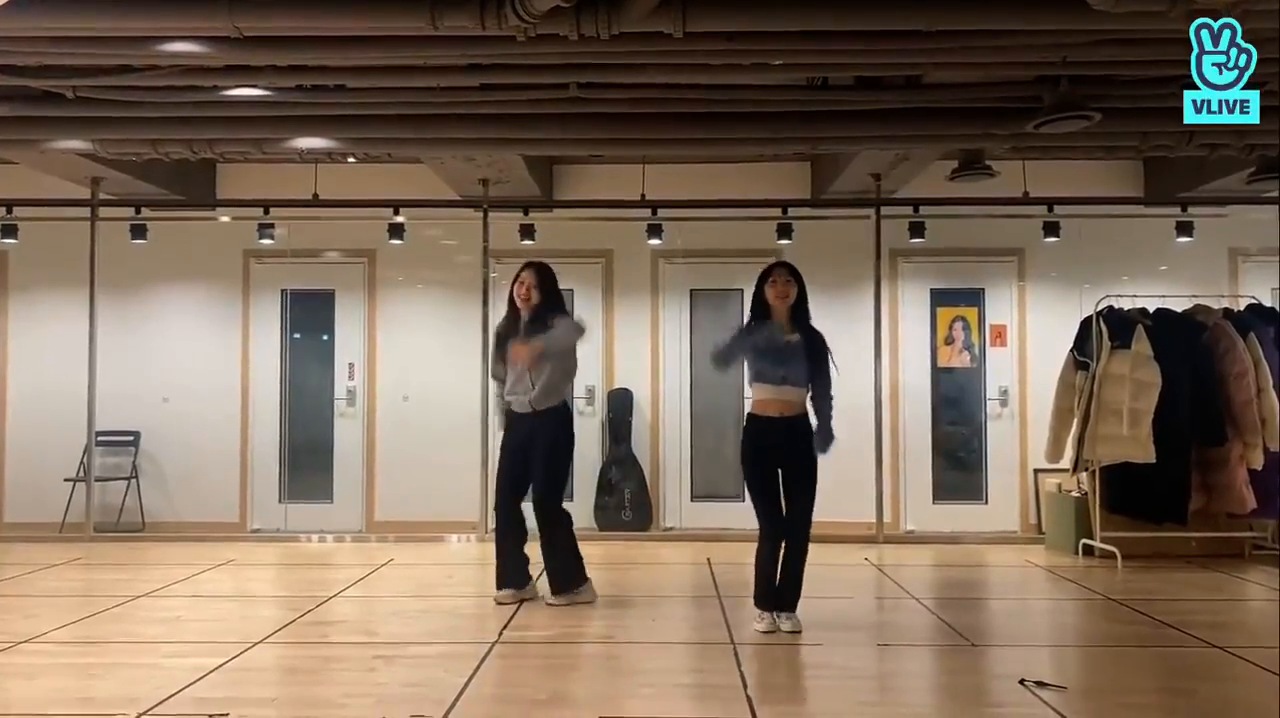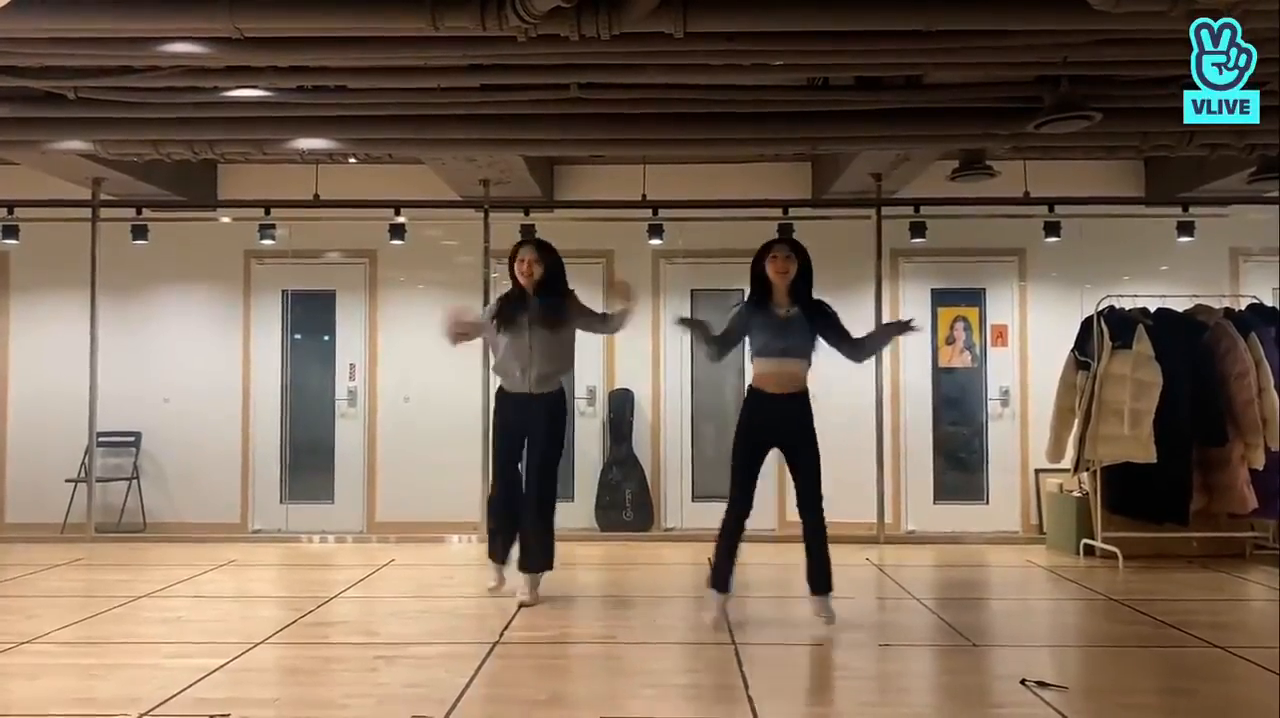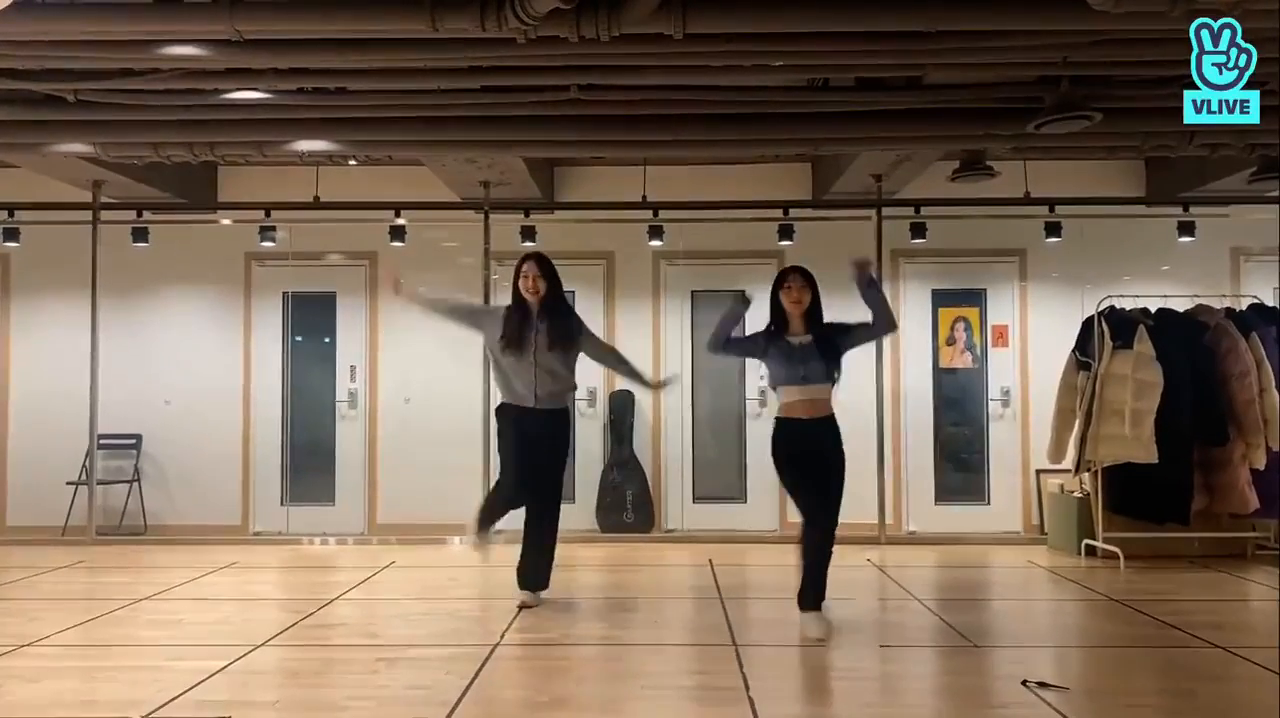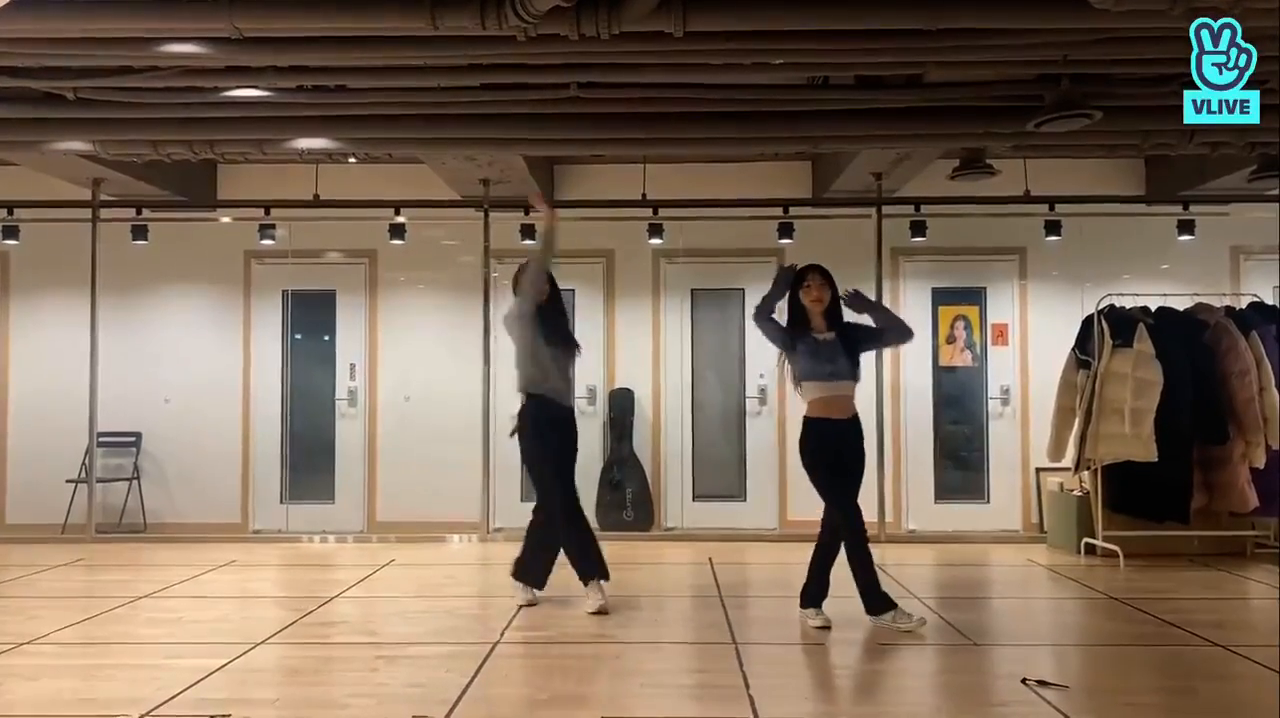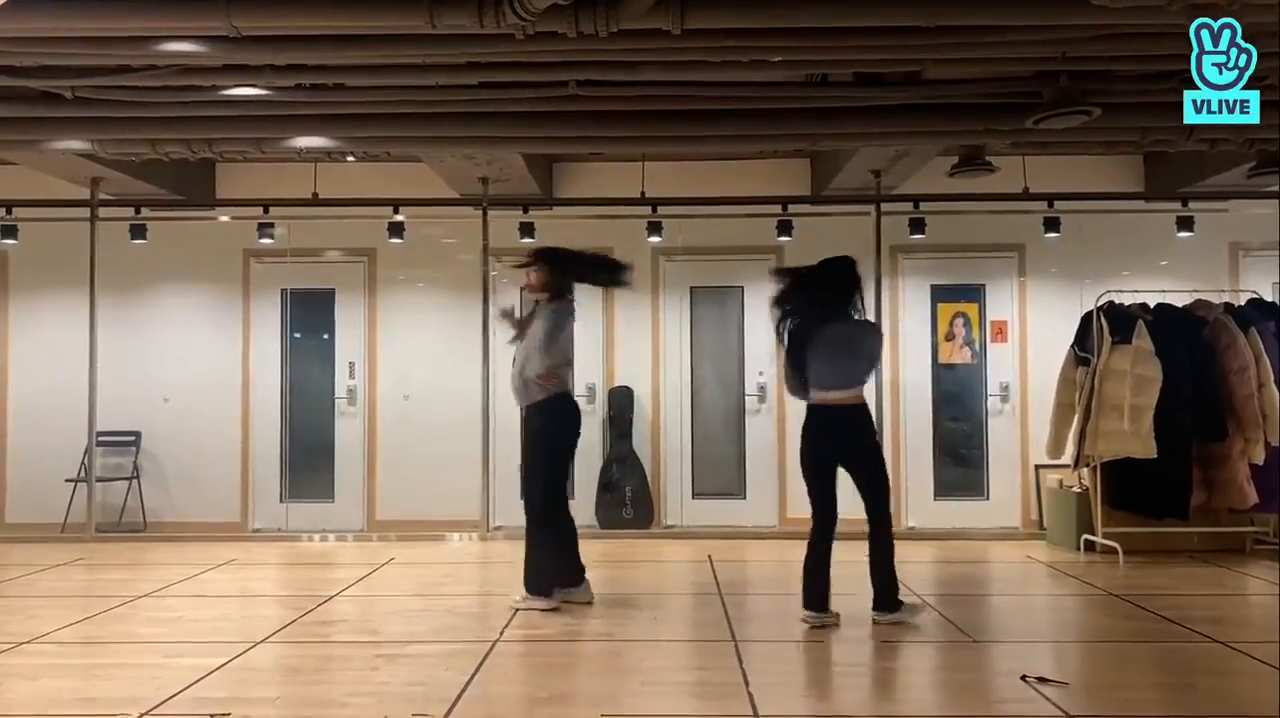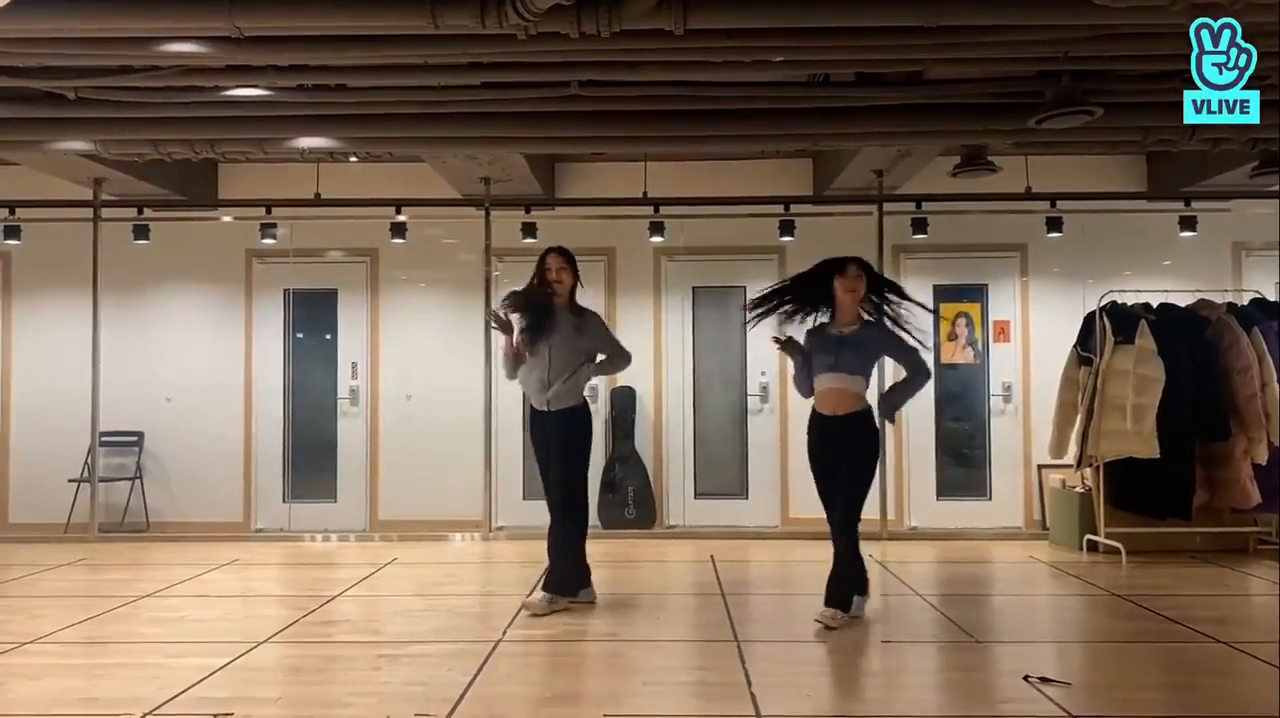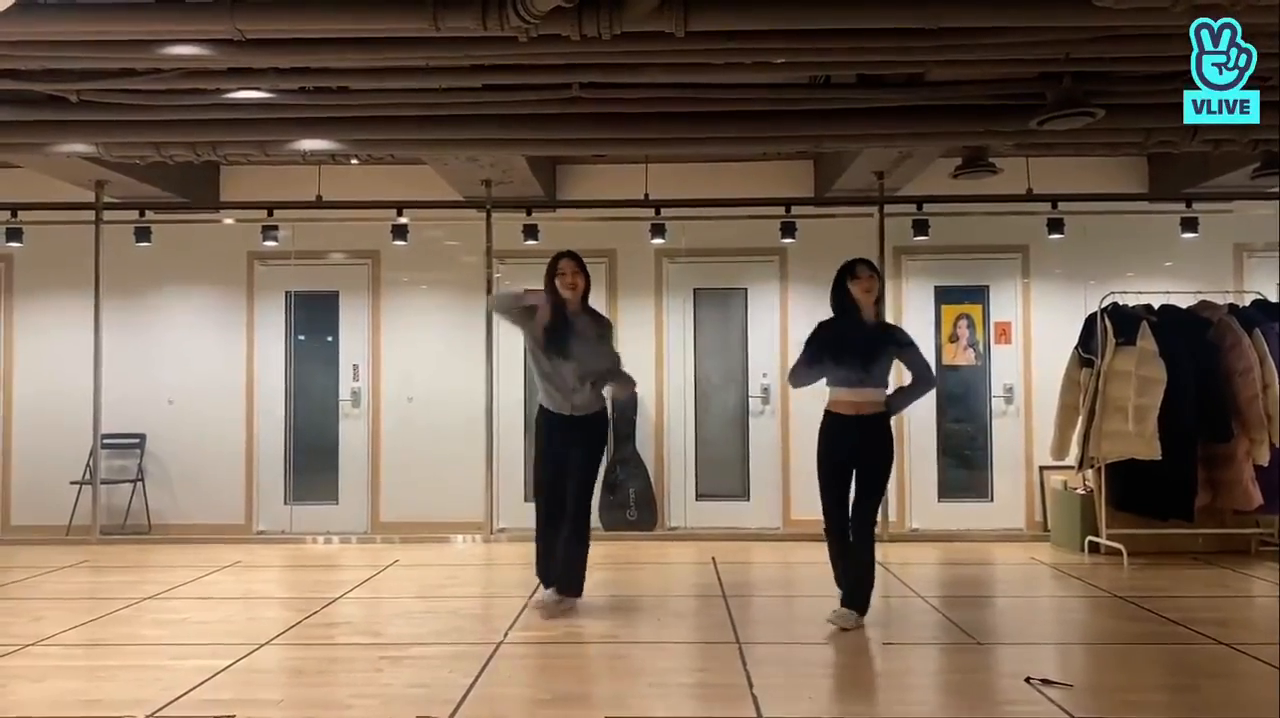
dt=0.4s
person 1, frame 1
left shoulder: (812, 340)
right shoulder: (752, 335)
left elbow: (821, 394)
right elbow: (720, 360)
left wrist: (825, 428)
right wrist: (760, 335)
left hip: (798, 436)
right hip: (759, 435)
left knee: (799, 528)
right knee: (772, 527)
left ankle: (786, 605)
right ankle: (764, 605)
person 1, frame 2
left shoulder: (814, 312)
right shoulder: (751, 312)
left elbow: (857, 351)
right elbow: (717, 350)
left wrist: (888, 331)
right wrist: (699, 331)
left hip: (797, 412)
right hip: (758, 409)
left knee: (811, 506)
right knee: (740, 503)
left ankle: (820, 592)
right ankle: (719, 588)
person 1, frame 3
left shoulder: (831, 336)
right shoulder: (768, 342)
left elbow: (884, 324)
right elbow: (717, 344)
left wrist: (867, 284)
right wrist: (736, 311)
left hip: (826, 434)
right hip: (788, 436)
left knee: (825, 523)
right knee: (818, 521)
left ankle: (810, 604)
right ankle: (812, 606)
person 1, frame 4
left shoulder: (849, 334)
right shoulder: (792, 340)
left elbow: (902, 333)
right elbow: (760, 316)
left wrist: (868, 307)
right wrist: (781, 283)
left hip: (850, 433)
right hip: (817, 436)
left knee: (836, 520)
right knee: (851, 521)
left ankle: (811, 601)
right ankle: (880, 606)
person 1, frame 5
left shoulder: (806, 331)
right shoulder: (866, 332)
left elbow: (797, 386)
left hip: (821, 428)
right hip: (857, 427)
left knee: (823, 520)
right knee: (879, 517)
left ankle: (816, 604)
right ankle: (887, 603)
person 1, frame 6
left shoulder: (877, 332)
right shoulder: (815, 334)
left elbow: (920, 372)
right elbow: (805, 389)
left wrist: (890, 402)
right wrist: (796, 357)
left hip: (859, 428)
right hip: (822, 429)
left knee: (847, 518)
right knee: (838, 518)
left ankle: (837, 601)
right ankle: (854, 591)
person 1, frame 7
left shoulder: (892, 335)
right shoulder: (829, 332)
left elbow: (925, 379)
right elbow: (796, 377)
left wrist: (892, 404)
right wrist: (830, 369)
left hip: (875, 431)
right hip: (836, 429)
left knee: (862, 521)
right knee: (835, 521)
left ankle: (853, 604)
right ankle: (850, 594)
person 2, frame 1
left shoulder: (554, 324)
right shoulder: (505, 330)
left elbow: (576, 331)
left wrist: (534, 345)
right wrist: (504, 406)
left hip: (552, 422)
right hip: (517, 424)
left knee: (546, 502)
right knee: (505, 503)
left ankle: (573, 584)
right ankle: (517, 582)
person 2, frame 2
left shoulder: (562, 307)
right shoulder: (501, 308)
left elbow: (604, 324)
right elbow: (464, 331)
left wrist: (623, 307)
right wrist: (458, 328)
left hip: (549, 403)
right hip: (510, 401)
left knee: (539, 487)
right knee: (504, 480)
left ankle: (531, 571)
right ankle: (498, 560)
person 2, frame 3
left shoulder: (567, 324)
right shoulder: (501, 319)
left elbow: (604, 354)
right elbow: (461, 312)
left wrist: (645, 382)
right wrist: (414, 297)
left hip: (556, 418)
right hip: (517, 414)
left knee: (546, 501)
right knee: (517, 486)
left ankle: (531, 583)
right ankle: (487, 517)
person 2, frame 4
left shoulder: (553, 324)
right shoulder: (520, 316)
right elbow: (534, 268)
right wrist: (547, 223)
left hip: (557, 417)
right hip: (539, 418)
left knee: (553, 501)
right knee: (564, 500)
left ankle: (527, 578)
right ankle: (594, 581)
person 2, frame 5
left shoulder: (551, 312)
right shoulder: (547, 310)
left elbow: (539, 353)
right elbow: (527, 333)
left wrist: (532, 376)
right wrist: (516, 322)
left hip: (549, 413)
right hip: (554, 411)
left knee: (539, 501)
right knee: (551, 500)
left ankle: (541, 588)
right ankle: (572, 583)
person 2, frame 6
left shoulder: (587, 321)
right shoulder: (528, 317)
left elbow: (621, 358)
right elbow: (511, 372)
left wrist: (585, 373)
right wrist: (508, 341)
left hip: (572, 417)
right hip: (539, 416)
left knee: (568, 502)
right knee: (561, 502)
left ankle: (559, 588)
right ankle: (577, 584)
person 2, frame 7
left shoulder: (599, 326)
right shoulder: (537, 318)
left elbow: (610, 370)
right elbow: (496, 302)
left wrist: (622, 383)
right wrist: (537, 300)
left hip: (588, 422)
right hip: (550, 420)
left knee: (576, 507)
right knee: (550, 506)
left ankle: (563, 589)
right ankle: (552, 585)
